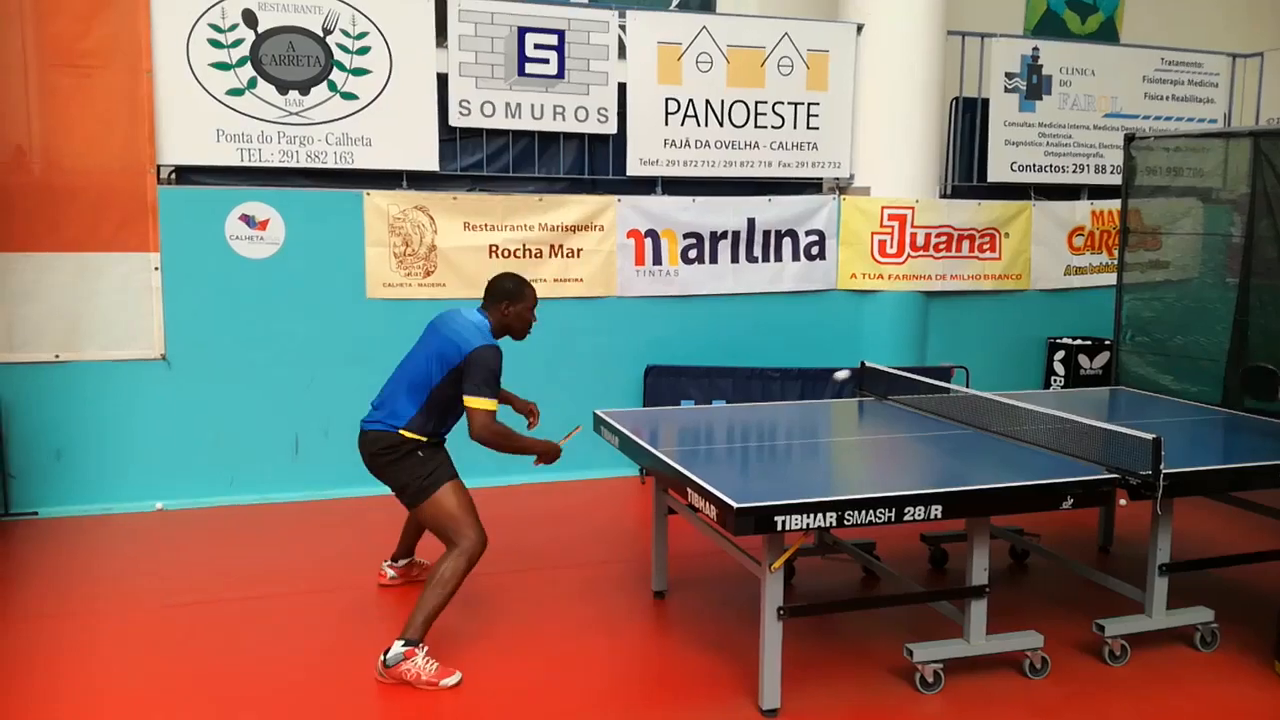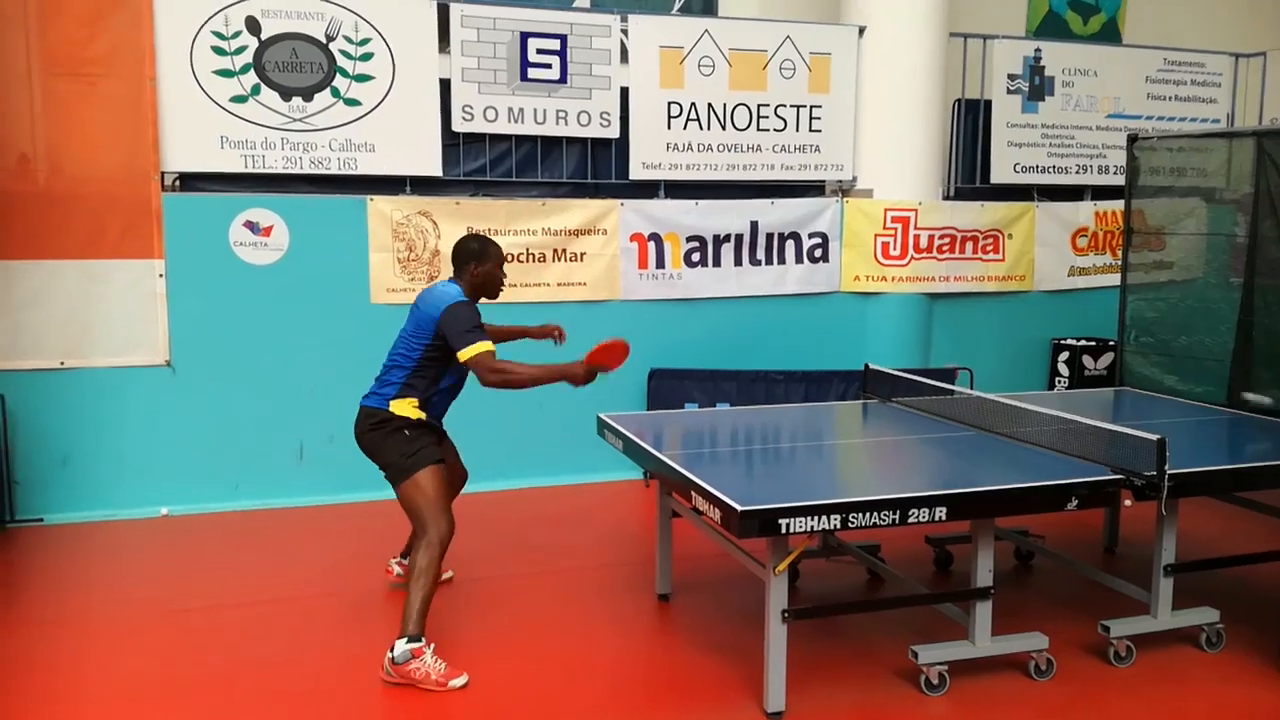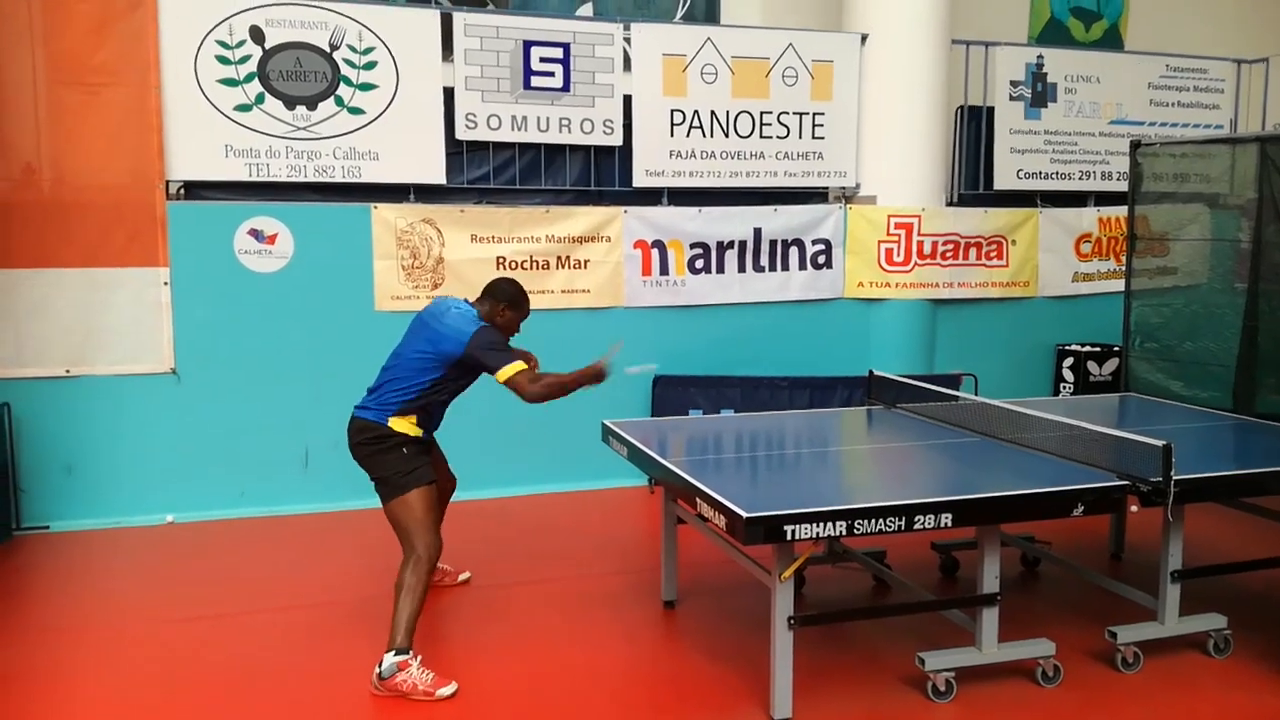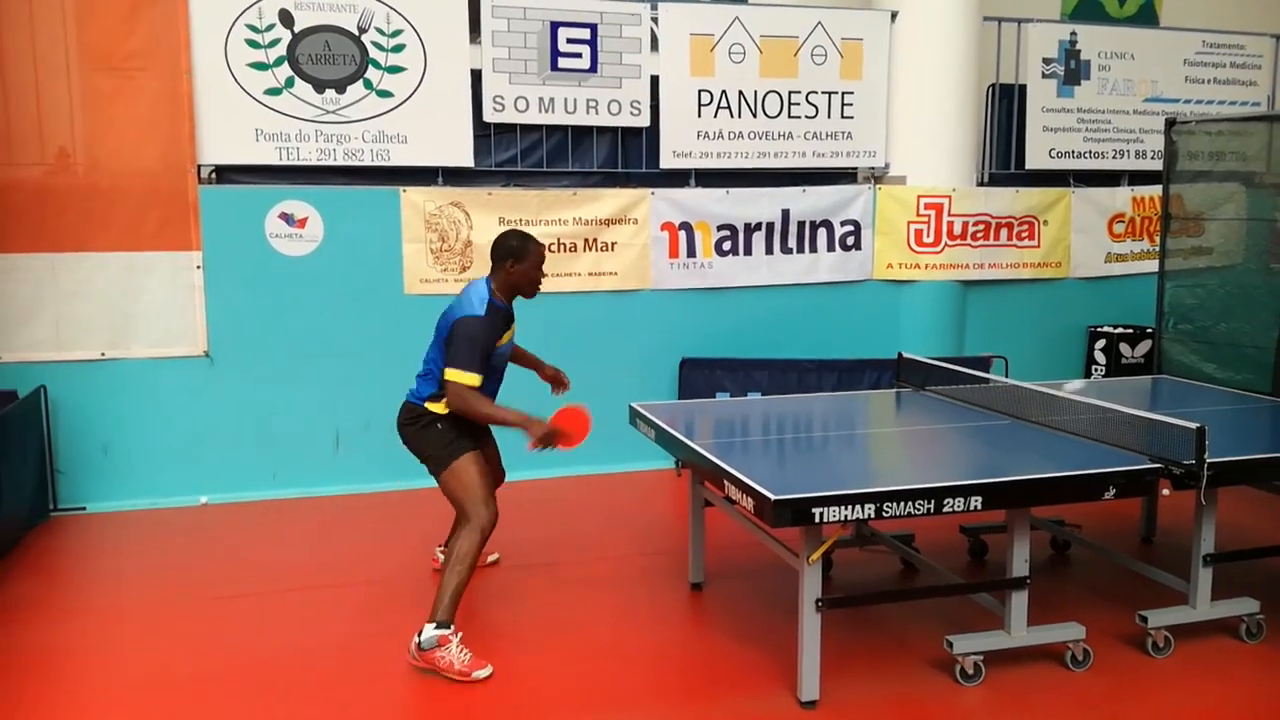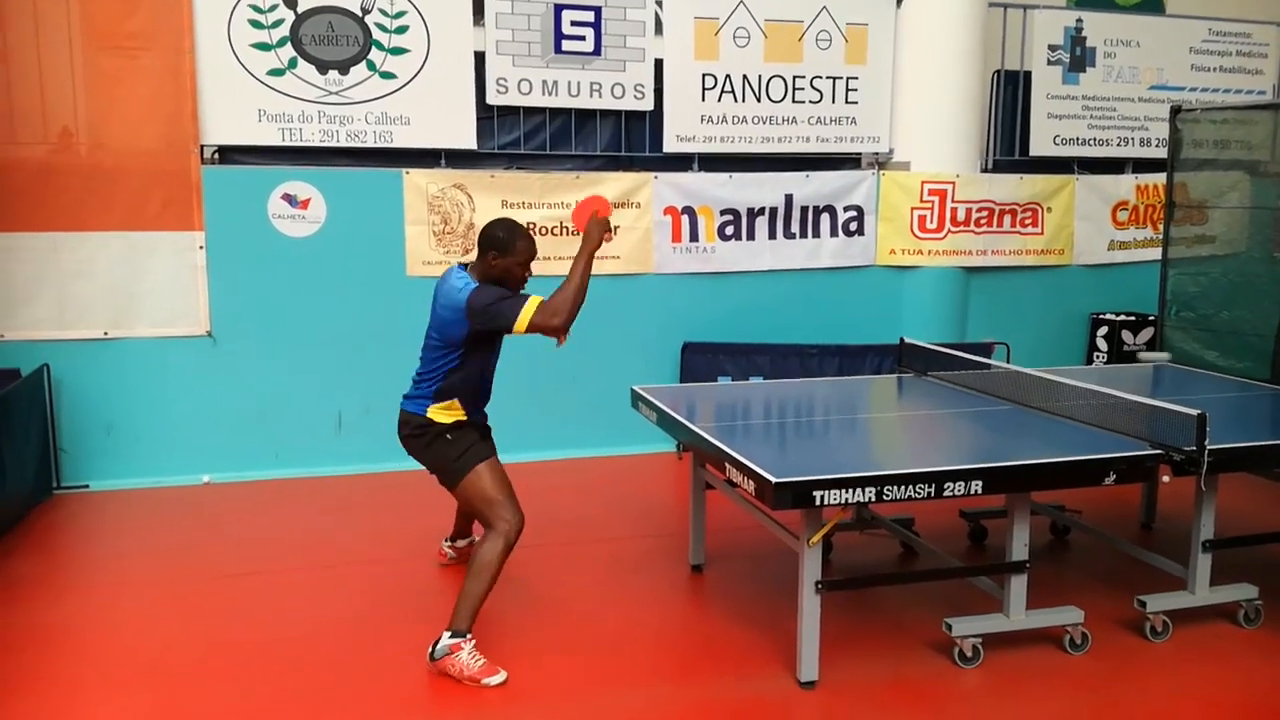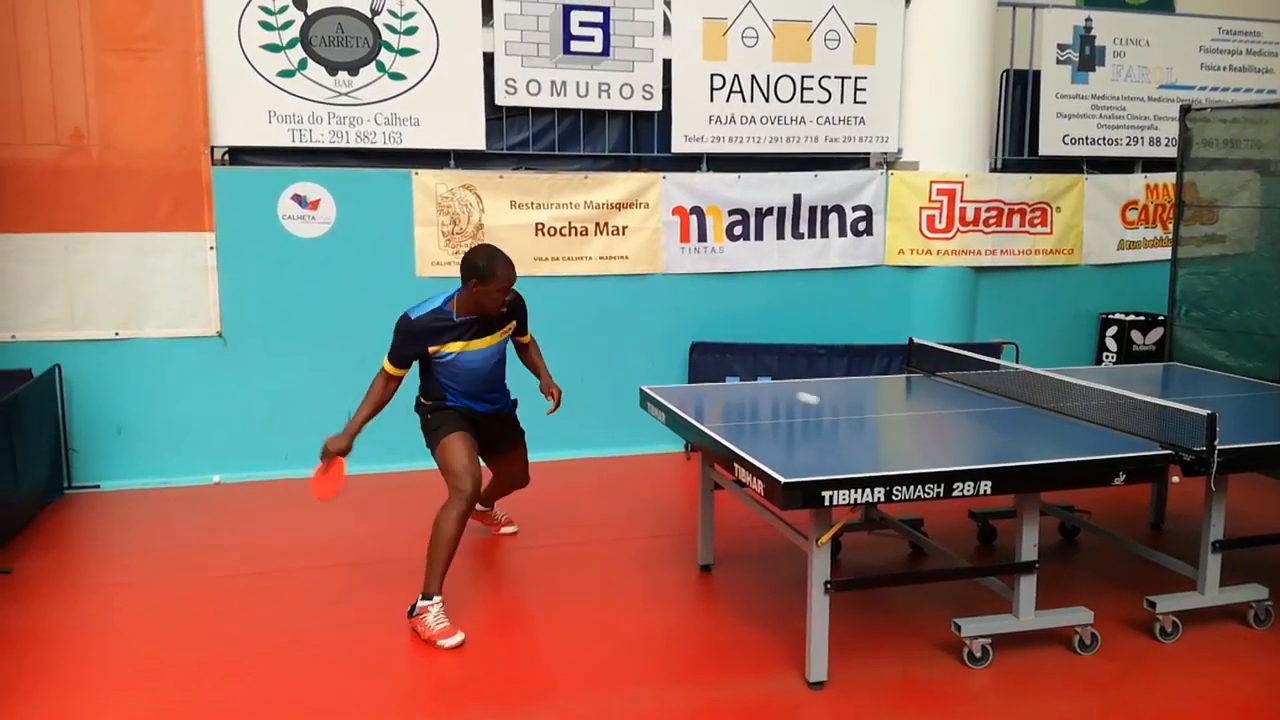
dt=0.5s
person 1, frame 1
left shoulder: (455, 318)
right shoulder: (484, 349)
right elbow: (483, 430)
left wrist: (511, 399)
right wrist: (541, 447)
left hip: (383, 432)
right hip: (398, 444)
left knee: (434, 493)
right knee: (469, 541)
left ankle: (399, 564)
right ankle: (403, 653)
person 1, frame 2
left shoulder: (447, 295)
right shoulder: (456, 308)
left elbow: (476, 342)
right elbow: (489, 372)
left wrist: (532, 332)
right wrist: (565, 372)
left hip: (411, 417)
right hip: (391, 423)
left knee: (453, 478)
right knee: (438, 530)
left ankle: (406, 563)
right ankle: (409, 650)
person 1, frame 3
left shoulder: (445, 307)
right shoulder: (480, 334)
right elbow: (533, 390)
left wrist: (514, 357)
right wrist: (585, 377)
left hip: (387, 427)
right hip: (385, 437)
left knee: (443, 485)
right knee: (423, 547)
left ankle: (426, 571)
right ankle: (397, 664)
person 1, frame 4
left shoulder: (496, 298)
right shoulder: (475, 318)
right elbow: (461, 396)
left wrist: (540, 368)
right wrist: (529, 423)
left hip: (462, 416)
right hip: (438, 419)
left knee: (493, 479)
right knee: (481, 517)
left ankle: (452, 550)
right ankle: (436, 637)
person 1, frame 5
left shoulder: (462, 278)
right shoulder: (478, 300)
right elbow: (556, 317)
left wrist: (536, 313)
right wrist: (588, 248)
left hip: (453, 417)
right hip: (436, 427)
left knee: (484, 483)
right knee: (506, 521)
left ankle: (458, 542)
right ankle: (452, 644)
person 1, frame 6
left shoulder: (513, 307)
right shoulder: (420, 324)
left elbow: (526, 345)
right elbow: (388, 377)
left wrist: (546, 379)
right wrist: (349, 431)
left hip: (498, 410)
right hip: (446, 412)
left knee: (517, 479)
right knee: (463, 491)
left ankle: (484, 507)
right ankle: (426, 606)
